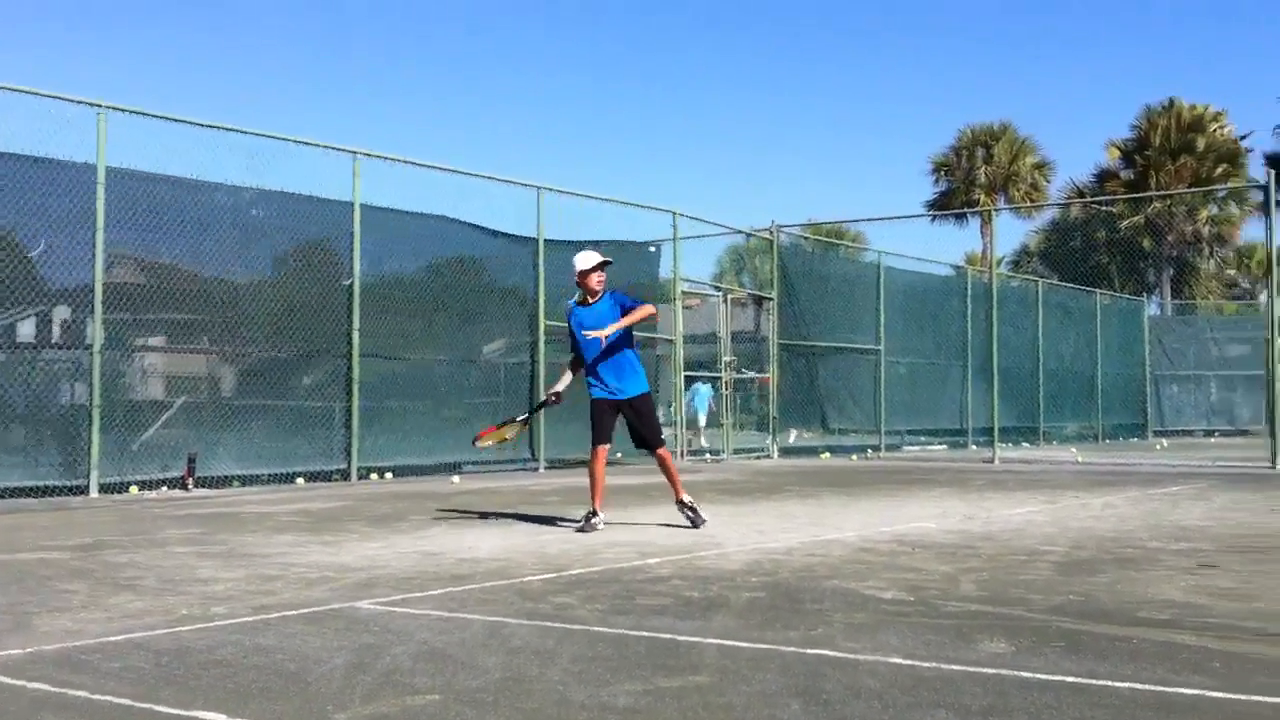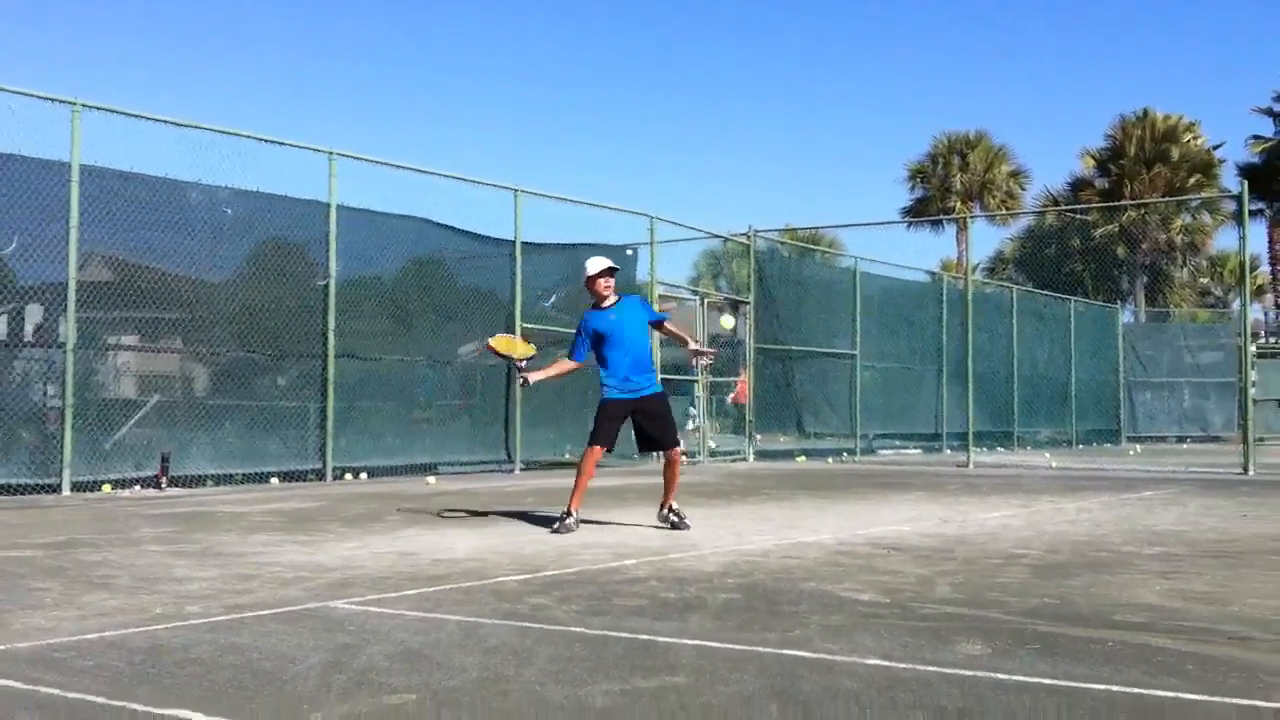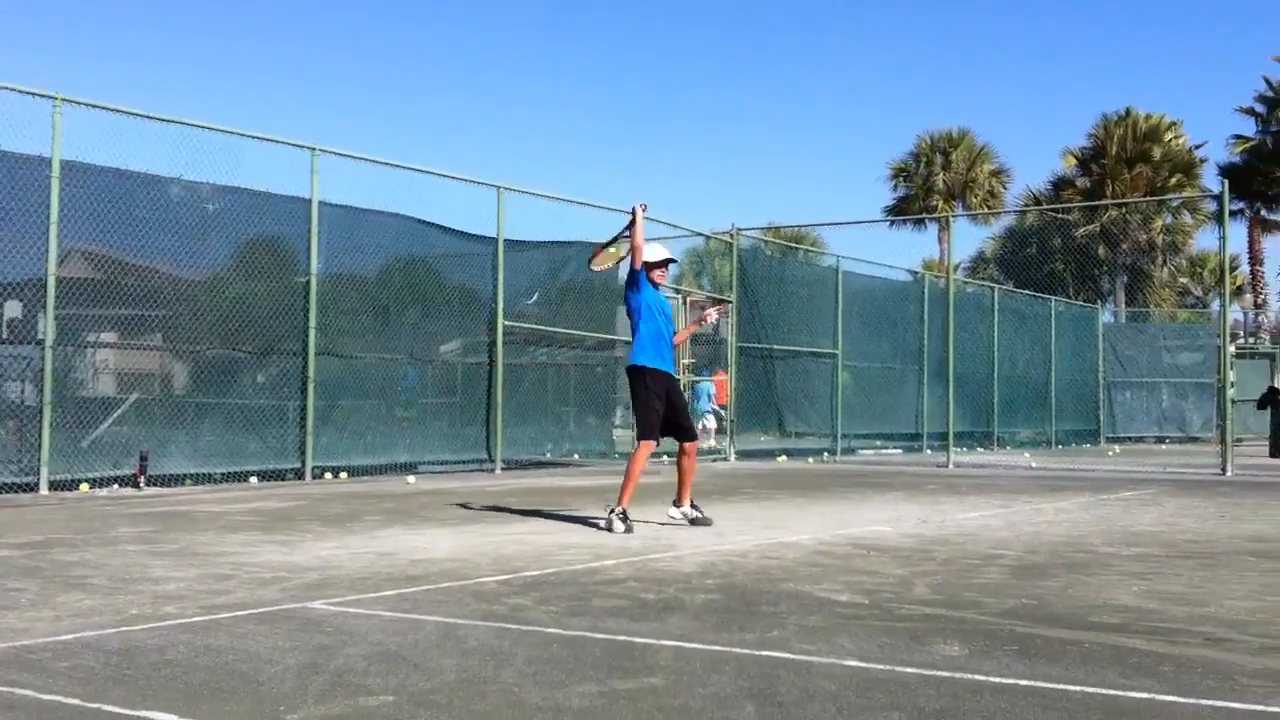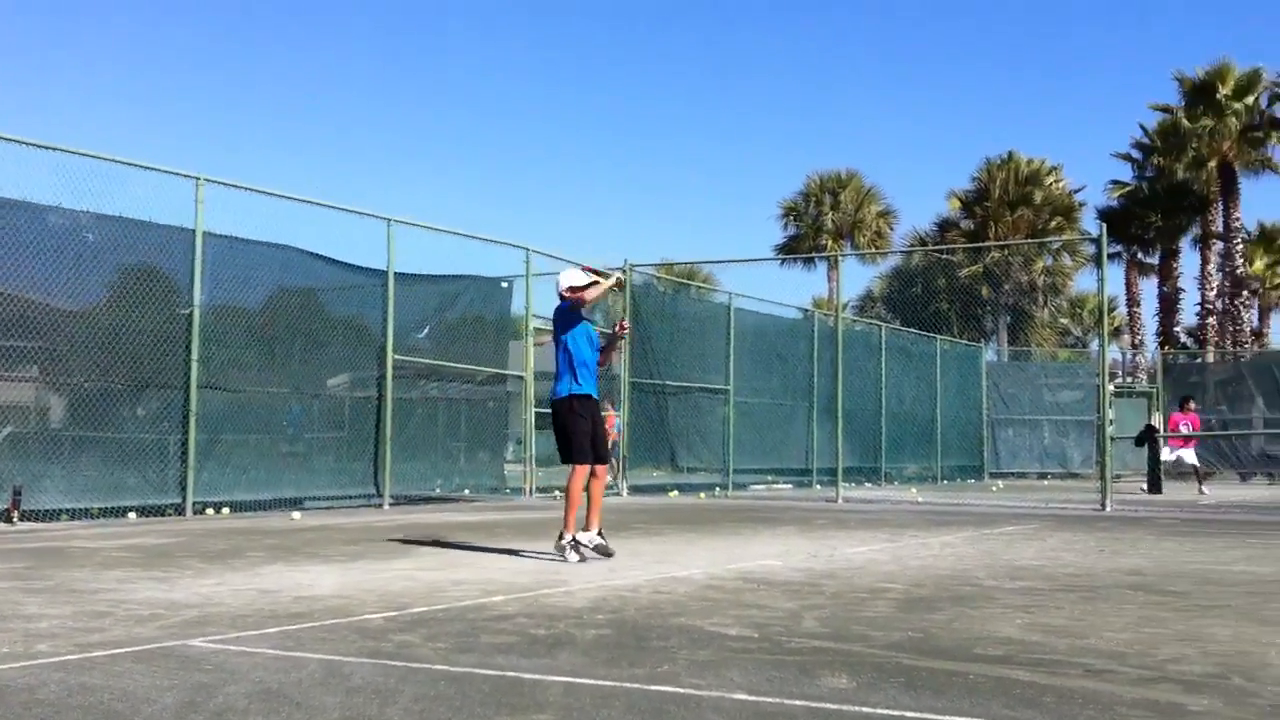
dt=0.4s
person 1, frame 1
left shoulder: (616, 300)
right shoulder: (574, 313)
left elbow: (649, 308)
left wrist: (612, 327)
right wrist: (562, 383)
left hip: (635, 388)
right hip: (601, 393)
left knee: (659, 449)
right knee: (599, 449)
left ankle: (683, 500)
right ankle: (596, 511)
person 1, frame 2
left shoulder: (637, 304)
right shoulder: (589, 320)
left elbow: (665, 326)
right elbow: (574, 360)
left wrist: (690, 344)
right wrist: (538, 374)
left hip: (650, 392)
right hip: (614, 394)
left knee: (673, 453)
right knee: (595, 450)
left ankle: (668, 507)
right ankle: (571, 511)
person 1, frame 3
left shoulder: (662, 302)
right shoulder: (637, 288)
right elbow: (636, 249)
left wrist: (700, 322)
right wrist: (637, 219)
left hip: (667, 376)
right hip: (645, 373)
left knee: (689, 443)
right knee: (647, 442)
left ankle: (683, 505)
right ankle: (620, 509)
person 1, frame 4
left shoulder: (585, 324)
right shoulder: (564, 312)
left elbow: (600, 359)
right elbow: (588, 297)
left wrist: (616, 336)
right wrist: (611, 281)
left hip: (588, 400)
right hip: (569, 399)
left knee: (601, 466)
right knee: (582, 467)
left ankle: (591, 531)
right ankle: (566, 537)
